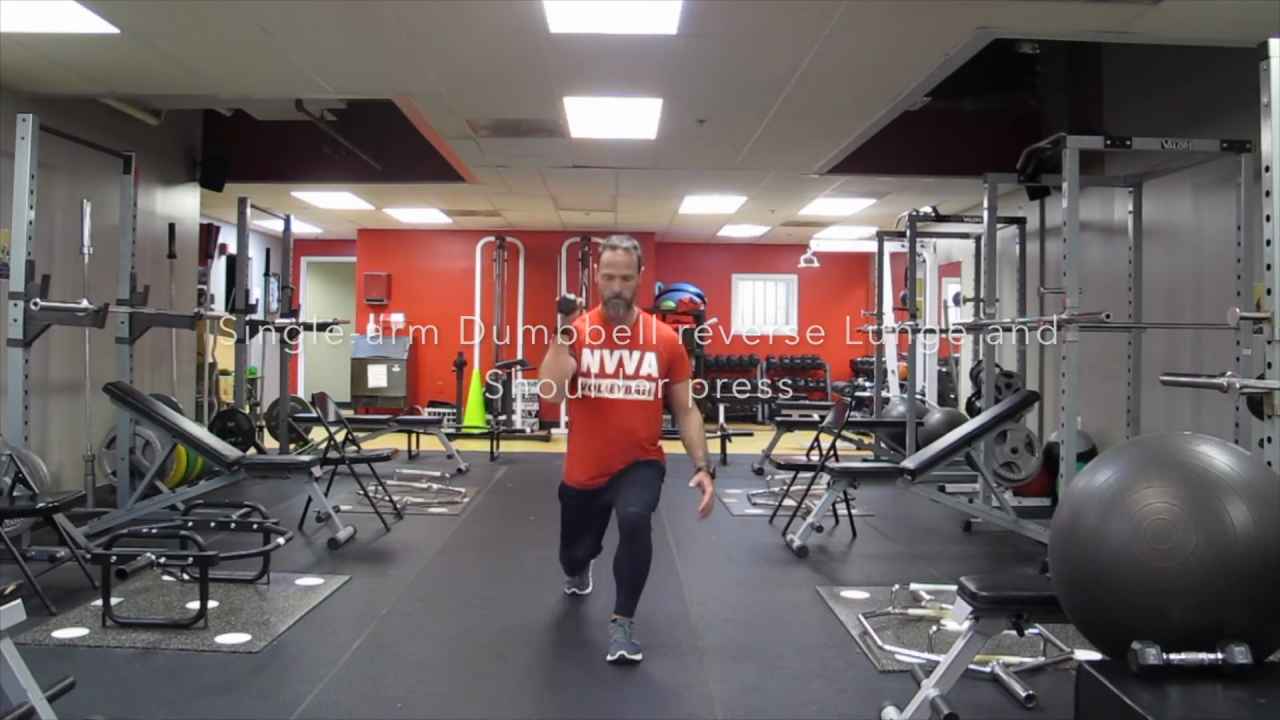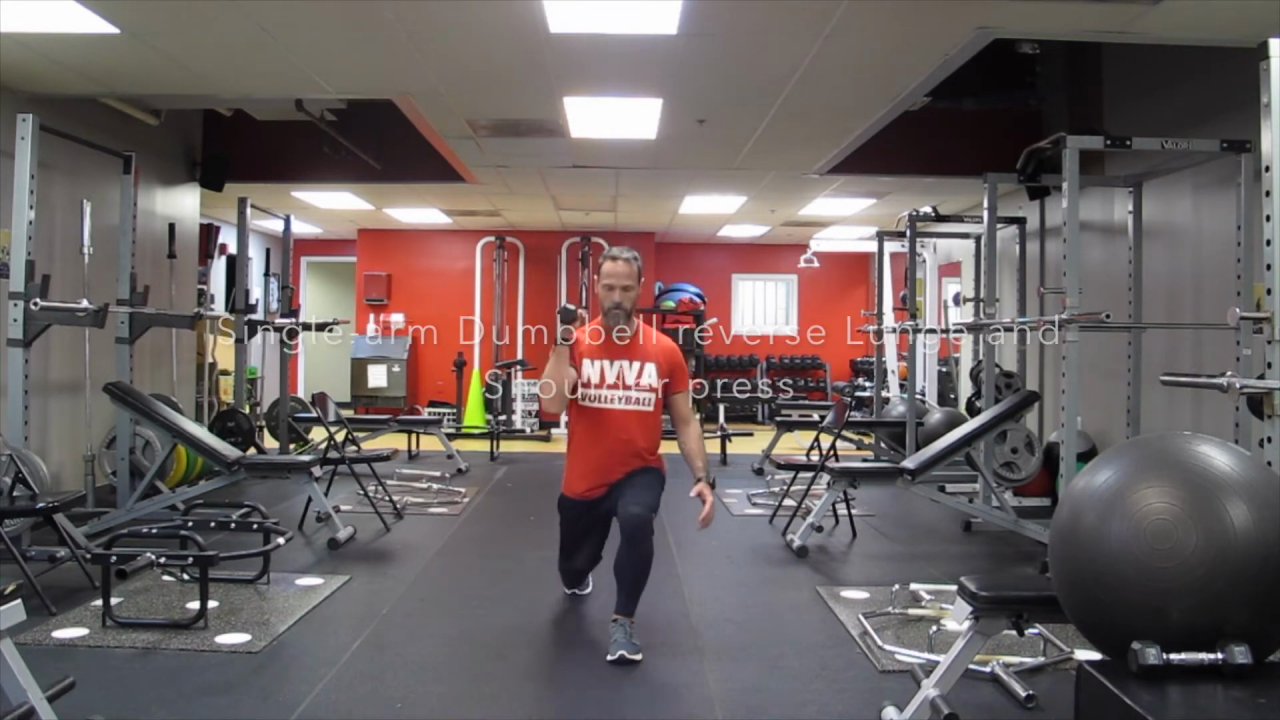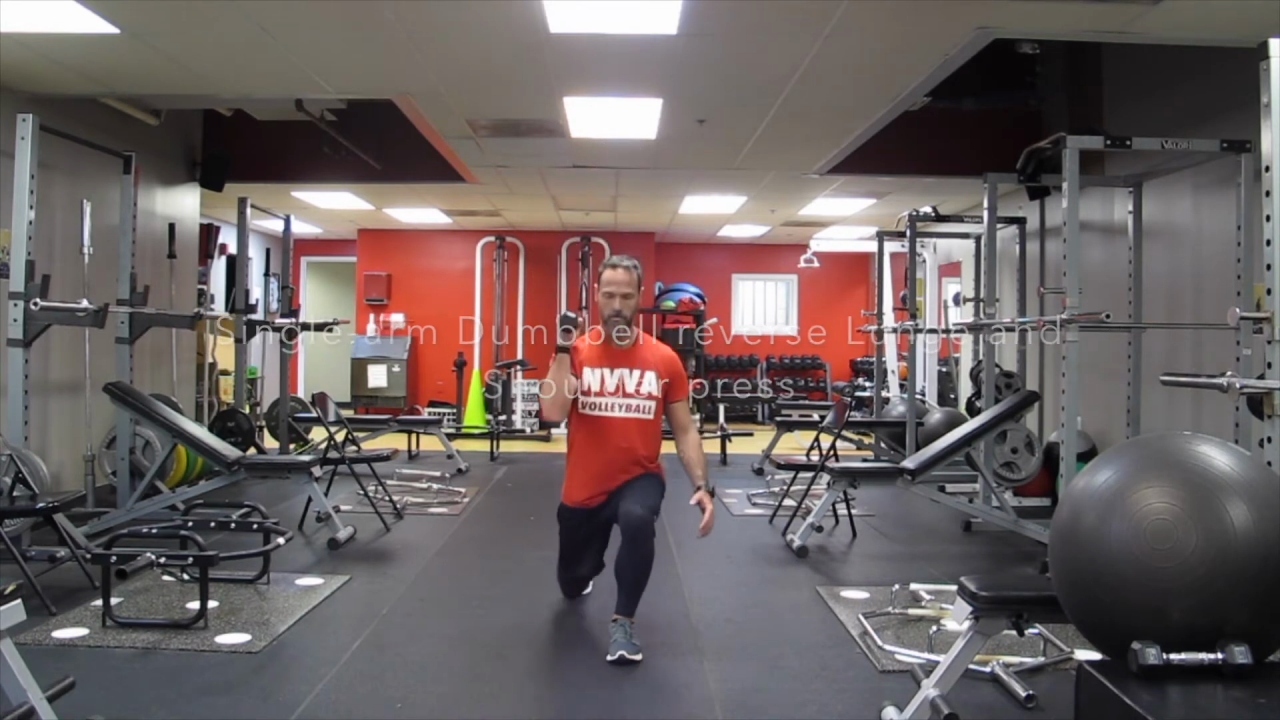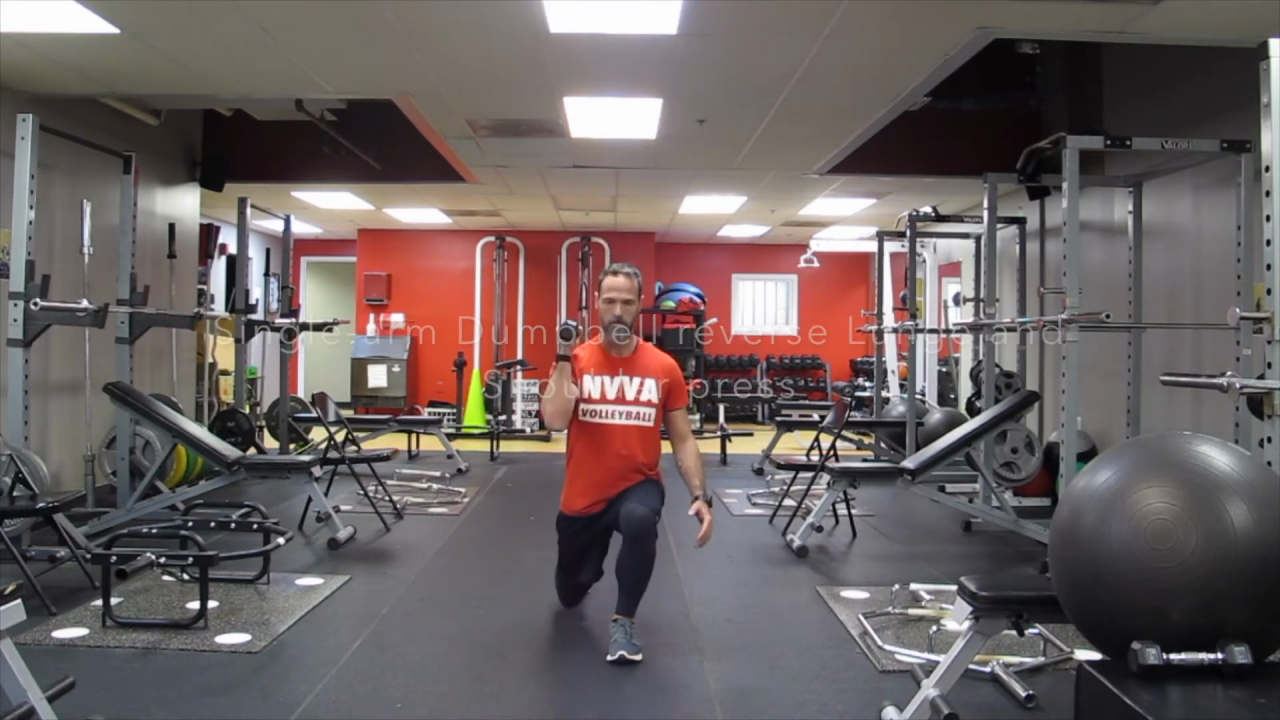
dt=0.1s
person 1, frame 1
left shoulder: (665, 339)
right shoulder: (575, 331)
left elbow: (686, 409)
right elbow: (550, 391)
left wrist: (703, 467)
right wrist: (565, 330)
left hip: (640, 463)
right hip: (584, 470)
left knee: (634, 521)
right knee: (572, 554)
left ankle: (622, 622)
right ankle: (581, 566)
person 1, frame 2
left shoulder: (665, 350)
right shoulder: (574, 342)
left elbow: (685, 421)
right elbow: (551, 405)
left wrist: (702, 478)
right wrist: (564, 341)
left hip: (640, 472)
right hip: (584, 480)
left knee: (636, 520)
right knee: (573, 573)
left ankle: (623, 622)
right ankle: (584, 569)
person 1, frame 3
left shoulder: (664, 359)
right shoulder: (575, 351)
left elbow: (684, 430)
right elbow: (553, 412)
left wrist: (701, 486)
right wrist: (564, 349)
left hip: (640, 477)
right hip: (584, 488)
left knee: (637, 521)
right knee: (572, 583)
left ankle: (623, 622)
right ankle: (585, 571)
person 1, frame 4
left shoulder: (664, 367)
right shoulder: (575, 361)
left elbow: (682, 439)
right elbow: (555, 421)
left wrist: (700, 496)
right wrist: (565, 356)
left hip: (639, 485)
right hip: (583, 496)
left knee: (639, 521)
right knee: (570, 593)
left ankle: (623, 623)
right ankle: (589, 568)
